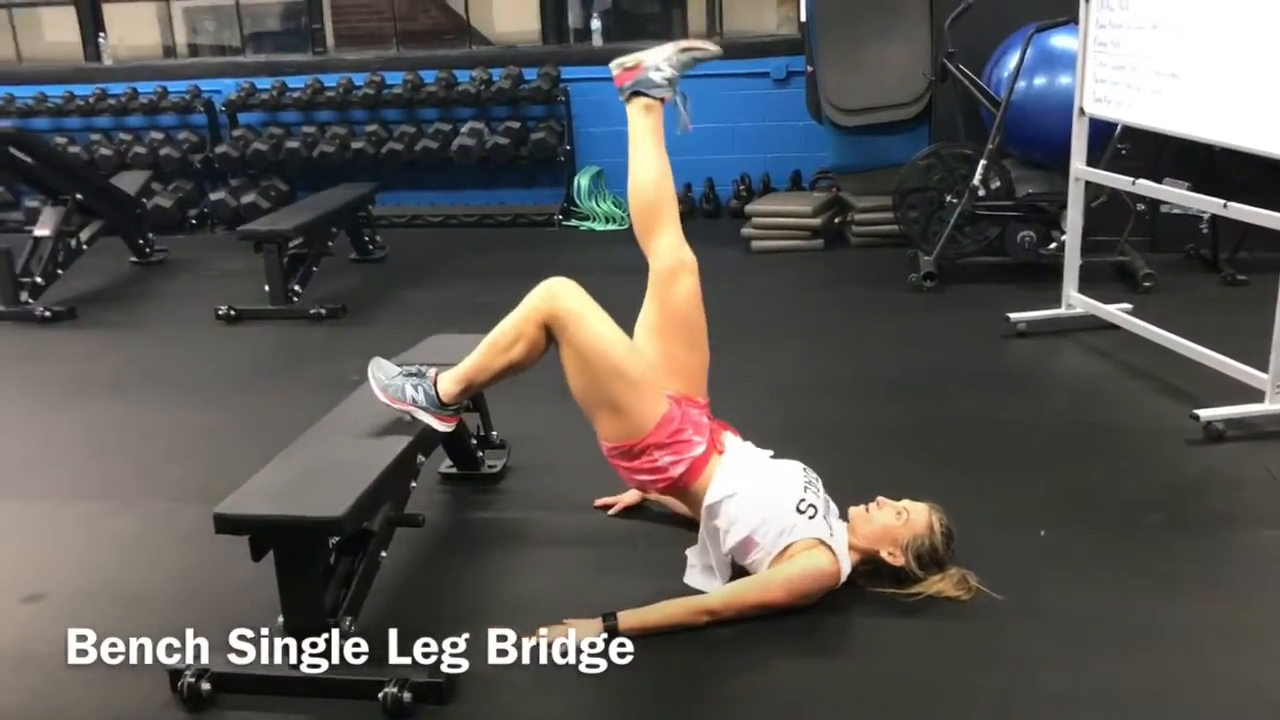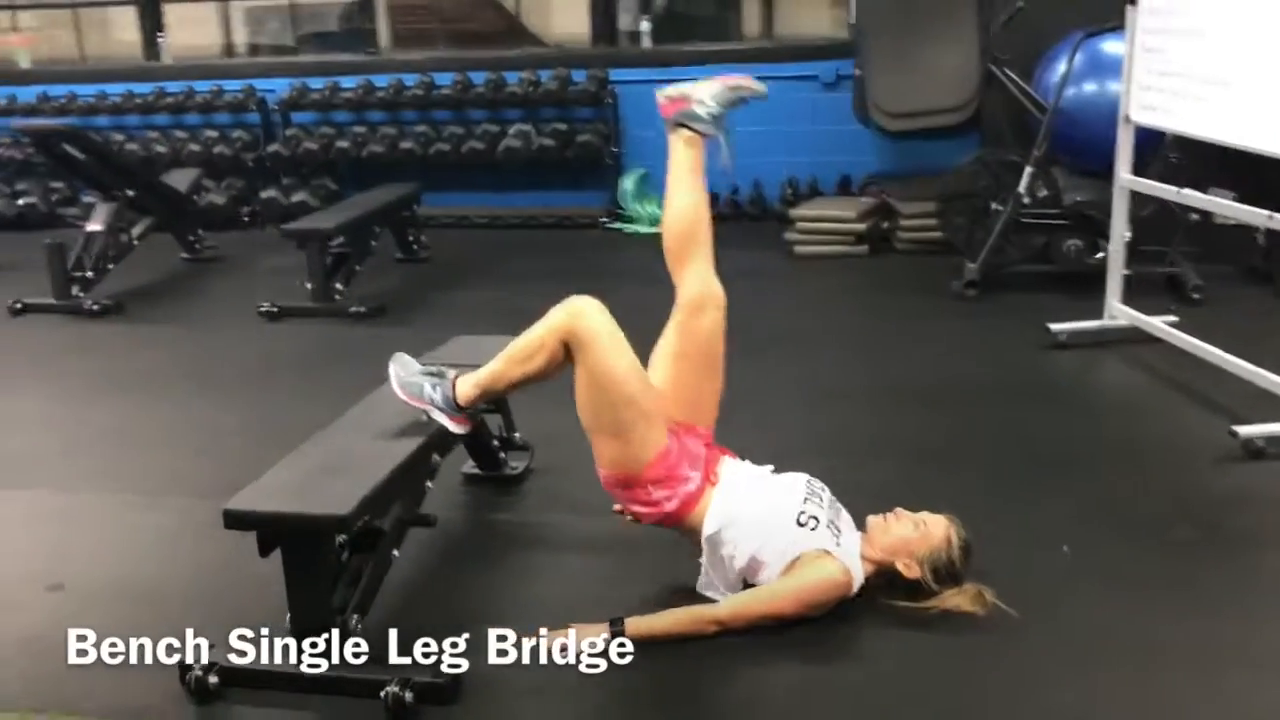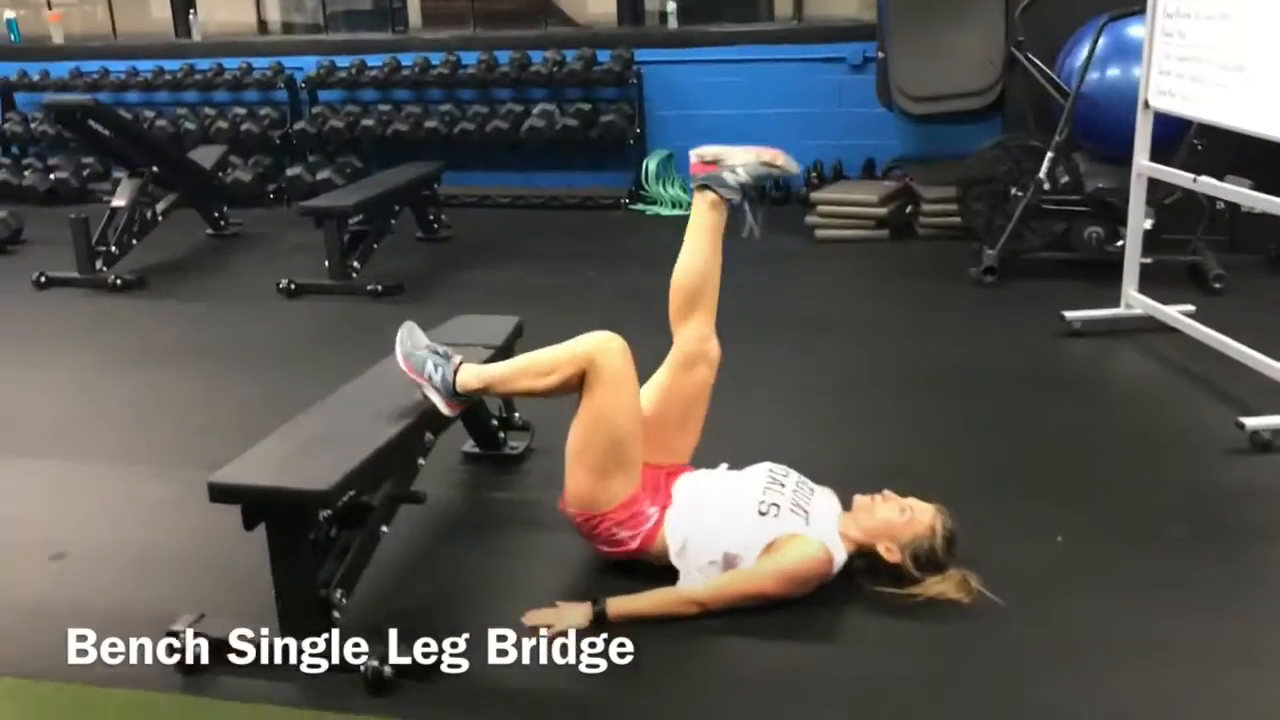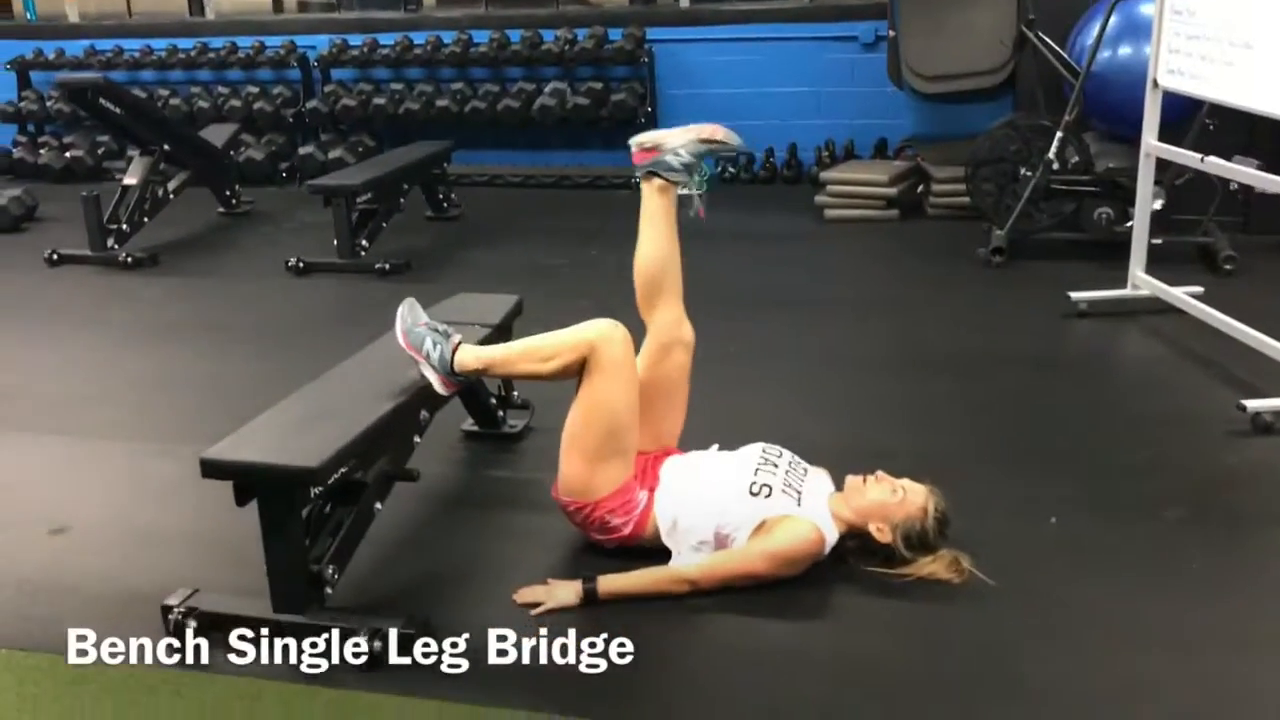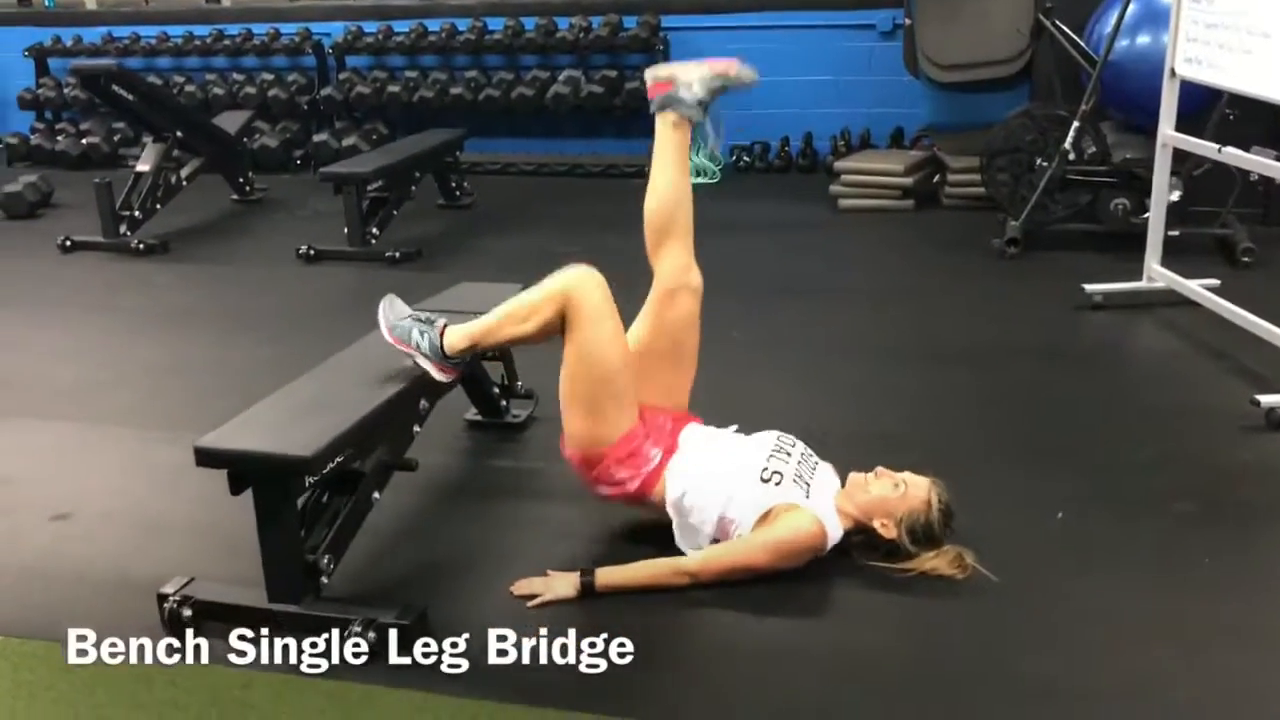
dt=0.3s
person 1, frame 1
left shoulder: (823, 566)
right shoulder: (827, 526)
left elbow: (710, 609)
left wrist: (605, 625)
left hip: (665, 446)
right hip: (681, 432)
left knee: (558, 297)
right knee: (673, 262)
left ankle: (442, 394)
person 1, frame 2
left shoulder: (834, 576)
right shoulder: (840, 534)
left elbow: (718, 618)
left wrist: (613, 631)
left hip: (665, 478)
right hip: (693, 461)
left knee: (581, 316)
right knee: (701, 296)
left ankle: (460, 397)
person 1, frame 3
left shoulder: (815, 558)
right shoulder: (827, 509)
left elbow: (701, 599)
left wrist: (596, 612)
left hip: (624, 518)
right hip: (658, 486)
left knee: (605, 349)
left ankle: (459, 381)
person 1, frame 4
left shoulder: (806, 539)
right shoulder: (818, 487)
left elbow: (692, 580)
left wrist: (585, 591)
left hip: (615, 504)
right hip: (651, 469)
left knee: (608, 338)
left ankle: (458, 362)
person 1, frame 5
left shoulder: (811, 535)
right shoulder: (824, 489)
left elbow: (693, 569)
left wrist: (583, 582)
left hip: (631, 458)
right hip: (662, 439)
left knee: (580, 284)
left ankle: (448, 347)
